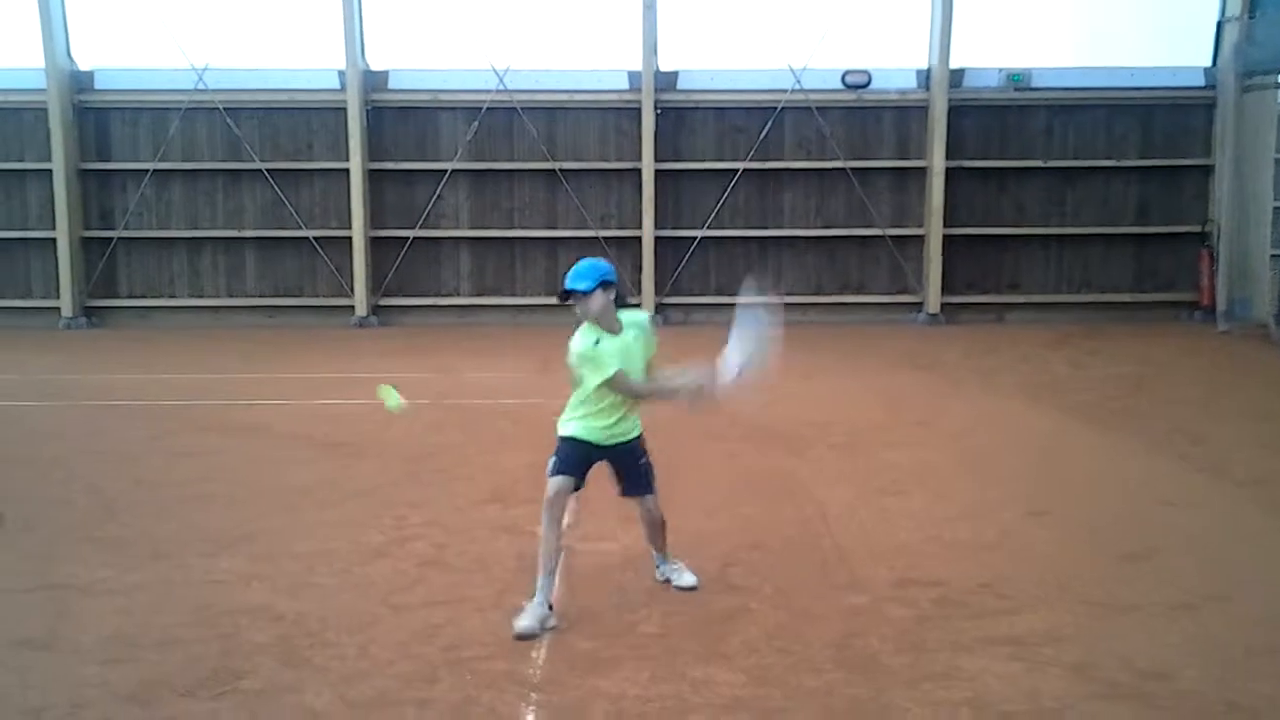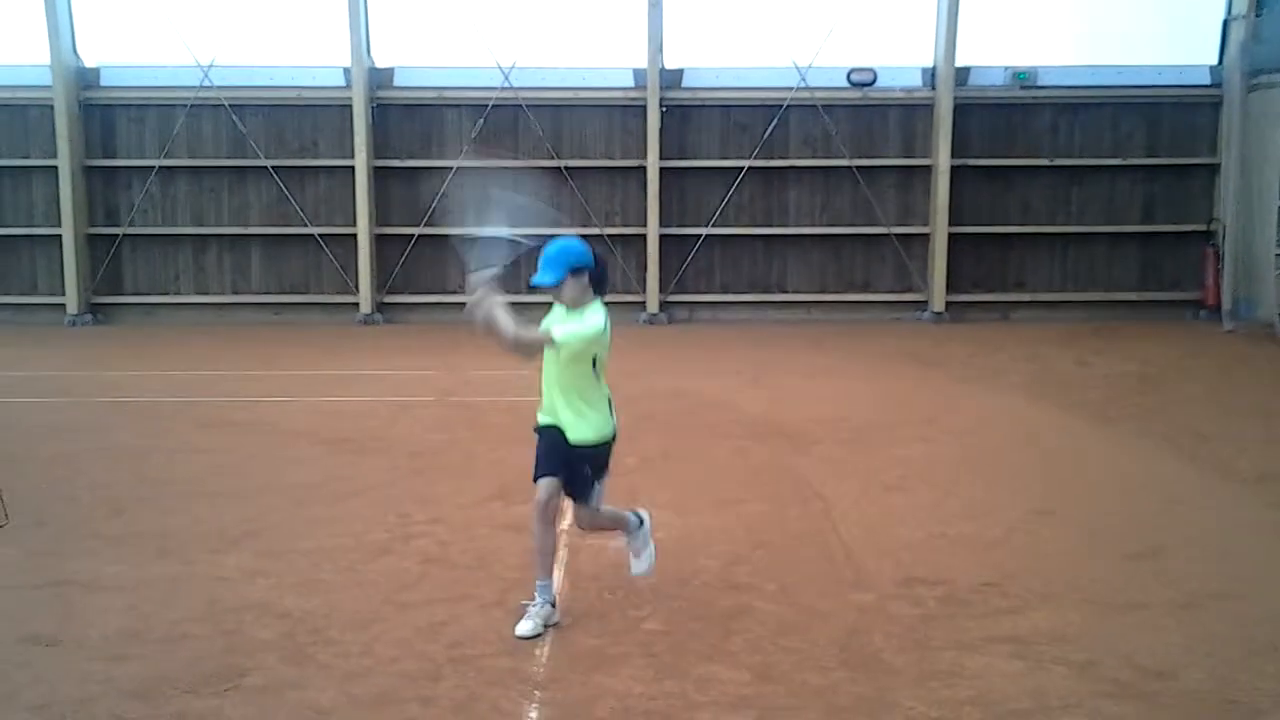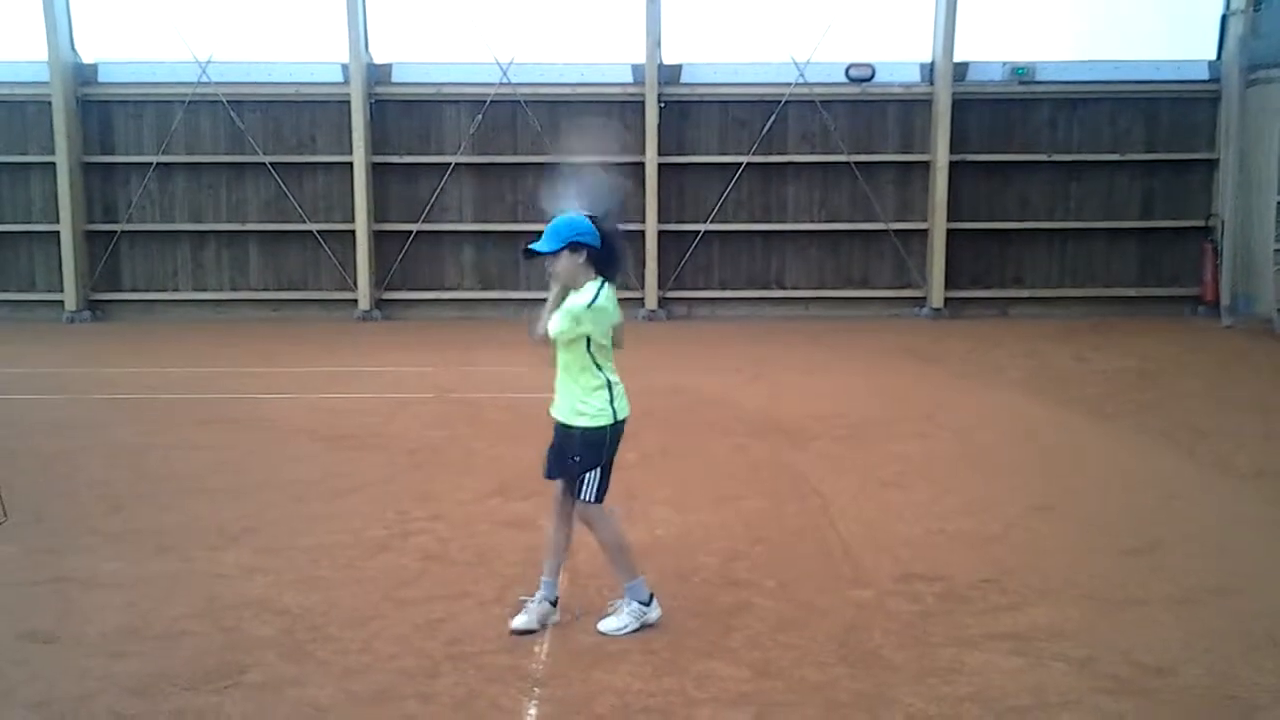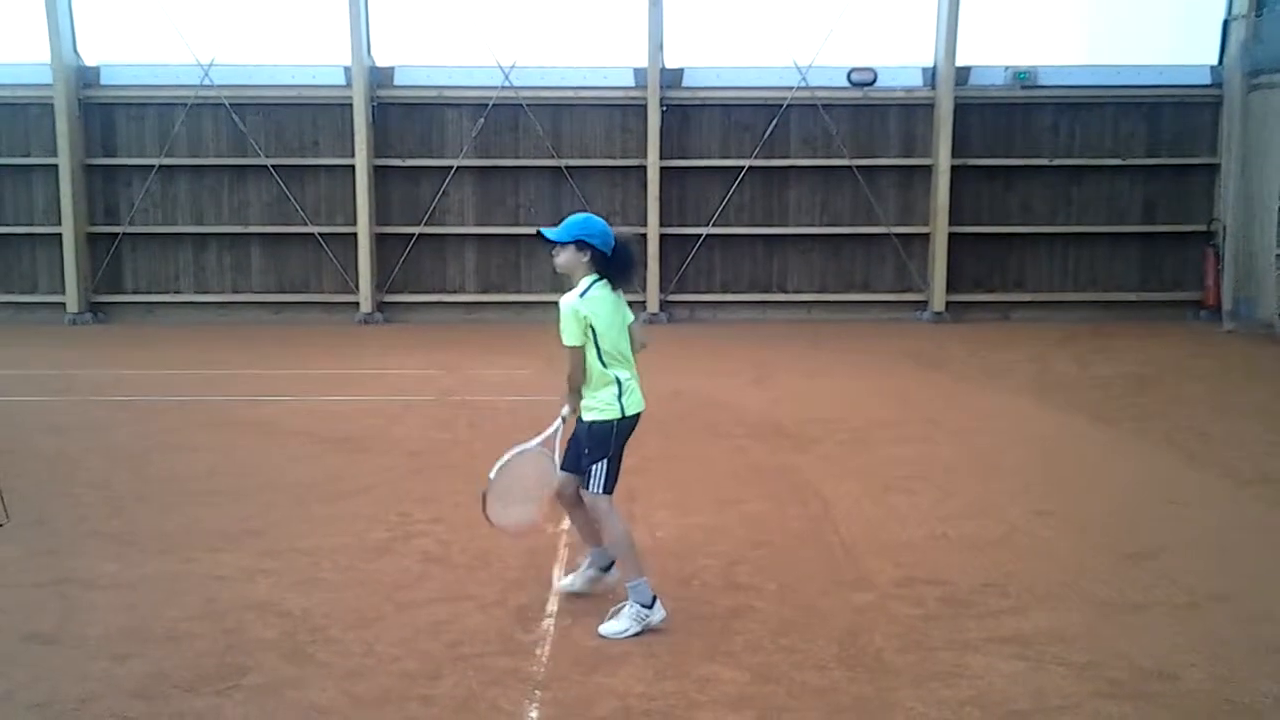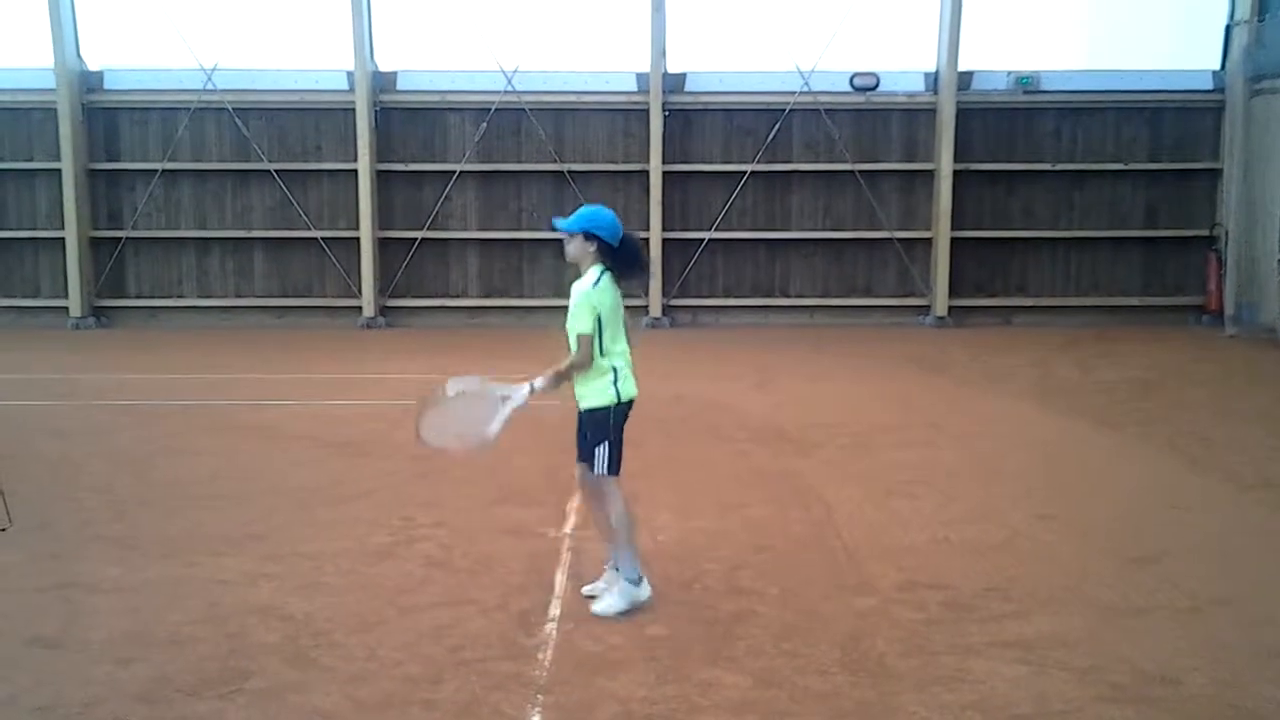
dt=0.3s
person 1, frame 1
left shoulder: (639, 323)
right shoulder: (583, 344)
right elbow: (634, 390)
left wrist: (680, 380)
right wrist: (680, 388)
left hip: (624, 433)
right hip: (579, 431)
left knee: (649, 509)
right knee: (554, 498)
left ankle: (664, 563)
right ankle: (541, 603)
person 1, frame 2
left shoulder: (592, 323)
right shoulder: (562, 309)
left elbow: (524, 340)
right elbow: (522, 343)
left wrist: (496, 307)
right wrist: (494, 308)
left hip: (590, 430)
right hip: (554, 423)
left knee: (586, 519)
right knee: (543, 504)
left ankle: (634, 524)
right ankle: (544, 601)
person 1, frame 3
left shoulder: (579, 307)
right shoulder: (602, 290)
left elbow: (542, 335)
left wrist: (554, 296)
left hip: (595, 420)
right hip: (572, 417)
left knee: (590, 511)
right knee: (562, 503)
left ankle: (641, 601)
right ankle: (545, 601)
person 1, frame 4
left shoulder: (573, 303)
right shoulder: (610, 292)
left elbow: (576, 373)
right elbow: (636, 344)
left wrist: (571, 401)
left hip: (608, 411)
right hip: (599, 409)
left knee: (597, 503)
right knee: (566, 488)
left ankle: (643, 603)
right ankle: (600, 561)
person 1, frame 5
left shoulder: (584, 290)
right shoulder: (606, 283)
left elbow: (583, 358)
left wrist: (553, 377)
right wrist: (563, 372)
left hip: (604, 399)
right hip: (609, 395)
left knee: (604, 484)
right knee: (590, 483)
left ankle: (632, 579)
right ankle: (620, 569)
